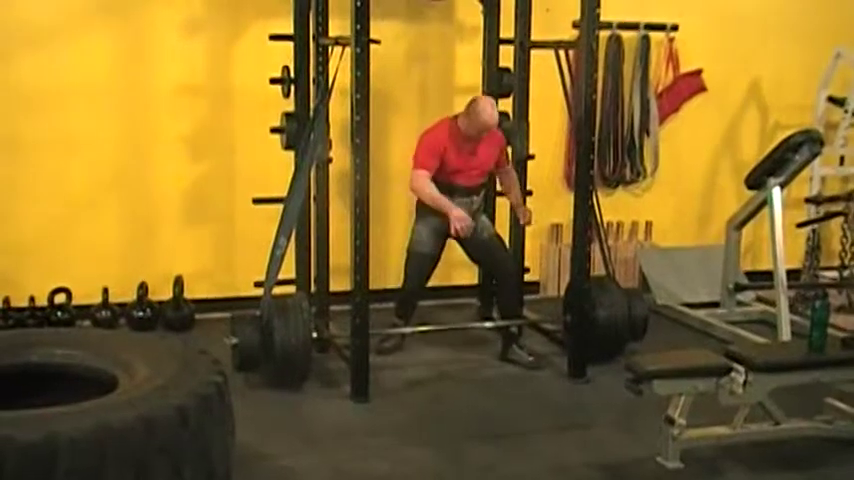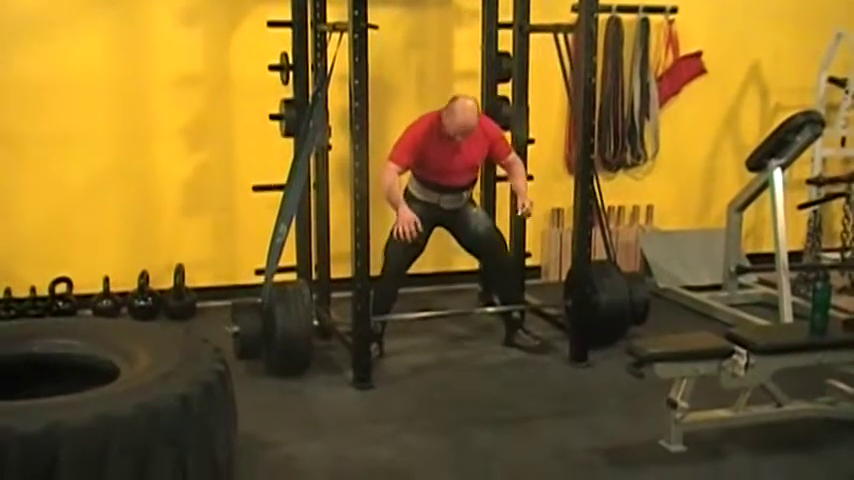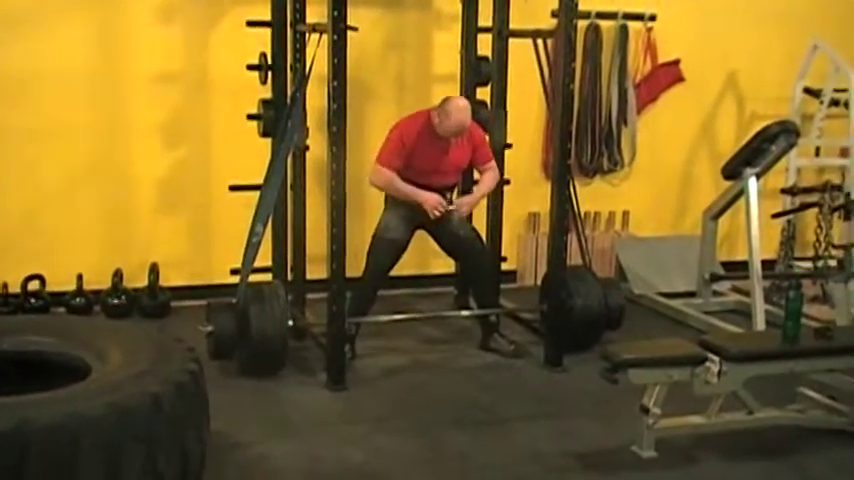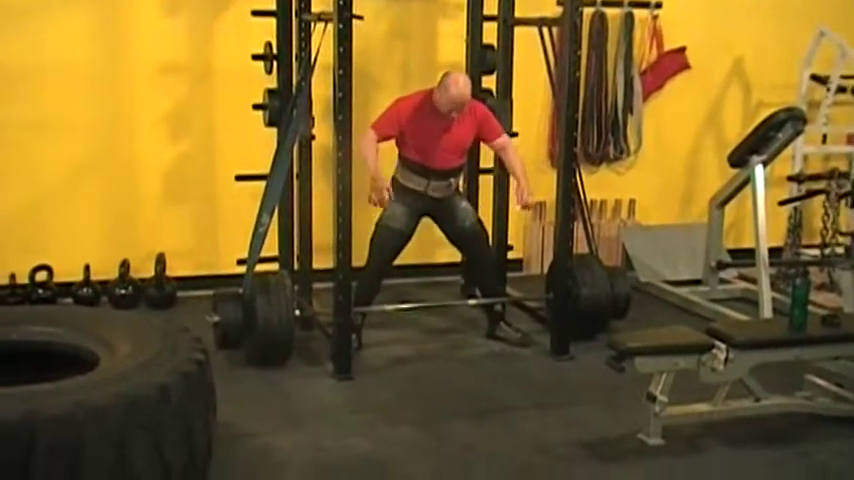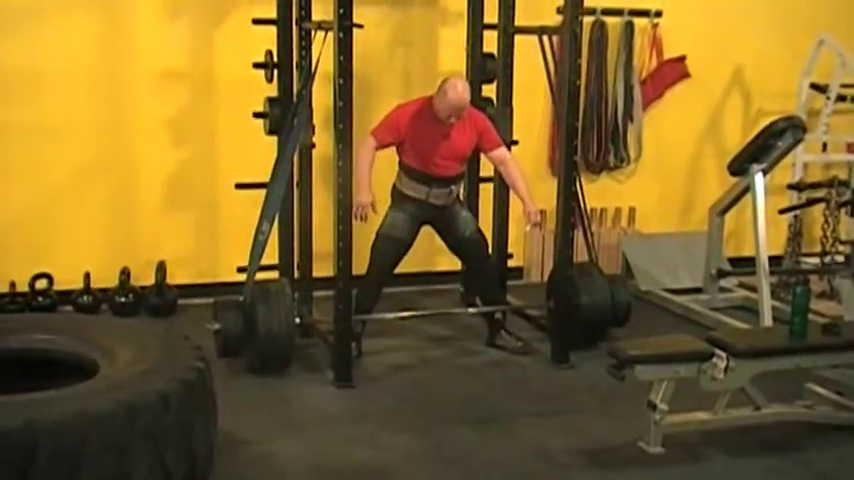
dt=1s
person 1, frame 1
left shoulder: (496, 137)
right shoulder: (437, 135)
left elbow: (505, 171)
right elbow: (418, 181)
left wrist: (518, 205)
right wrist: (450, 209)
left hip: (471, 214)
right hip: (434, 212)
left knee: (507, 270)
right knee: (415, 276)
left ankle: (511, 342)
right ankle: (398, 329)
person 1, frame 2
left shoulder: (488, 129)
right shoulder: (421, 131)
left elbow: (512, 162)
right elbow: (389, 172)
left wrist: (522, 194)
right wrist: (402, 209)
left hip: (461, 204)
right hip: (421, 203)
left knee: (500, 256)
right knee: (395, 262)
left ankle: (515, 328)
right ankle: (374, 334)
person 1, frame 3
left shoulder: (472, 133)
right shoulder: (407, 129)
left elbow: (491, 171)
right elbow: (378, 176)
left wrist: (475, 197)
right wrist: (421, 197)
left hip: (445, 206)
right hip: (404, 204)
left knee: (482, 261)
right knee: (376, 267)
left ankle: (491, 332)
right ankle: (347, 335)
person 1, frame 4
left shoulder: (477, 112)
right shoulder: (408, 107)
left elbow: (505, 146)
right elbow: (369, 138)
left wrist: (521, 181)
right wrist: (376, 177)
left hip: (449, 193)
right hip: (408, 191)
left knee: (482, 251)
right knee: (379, 257)
left ankle: (497, 321)
right ankle: (354, 325)
person 1, frame 5
left shoulder: (477, 121)
right shoulder: (408, 114)
left elbow: (504, 159)
right elbow: (368, 145)
left wrist: (527, 200)
right wrist: (363, 189)
left hip: (449, 202)
right hip: (409, 199)
left knee: (481, 260)
right knee: (380, 265)
left ankle: (497, 329)
right ankle: (354, 333)
